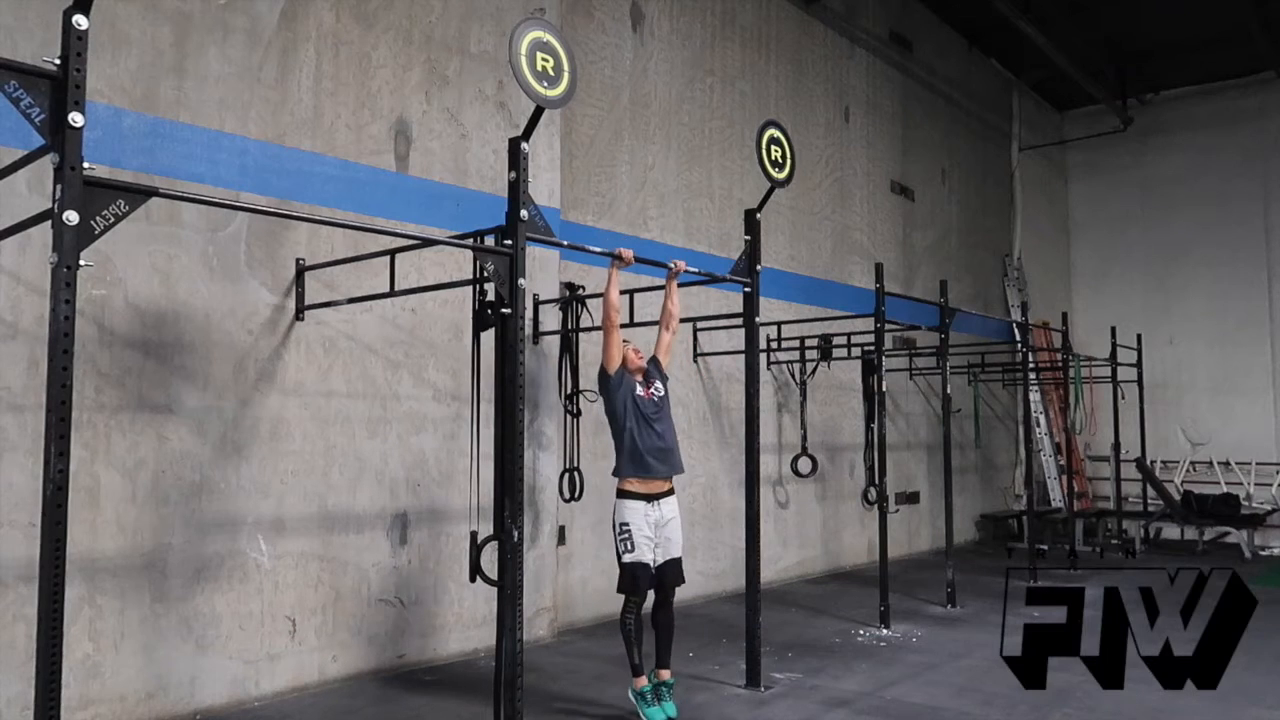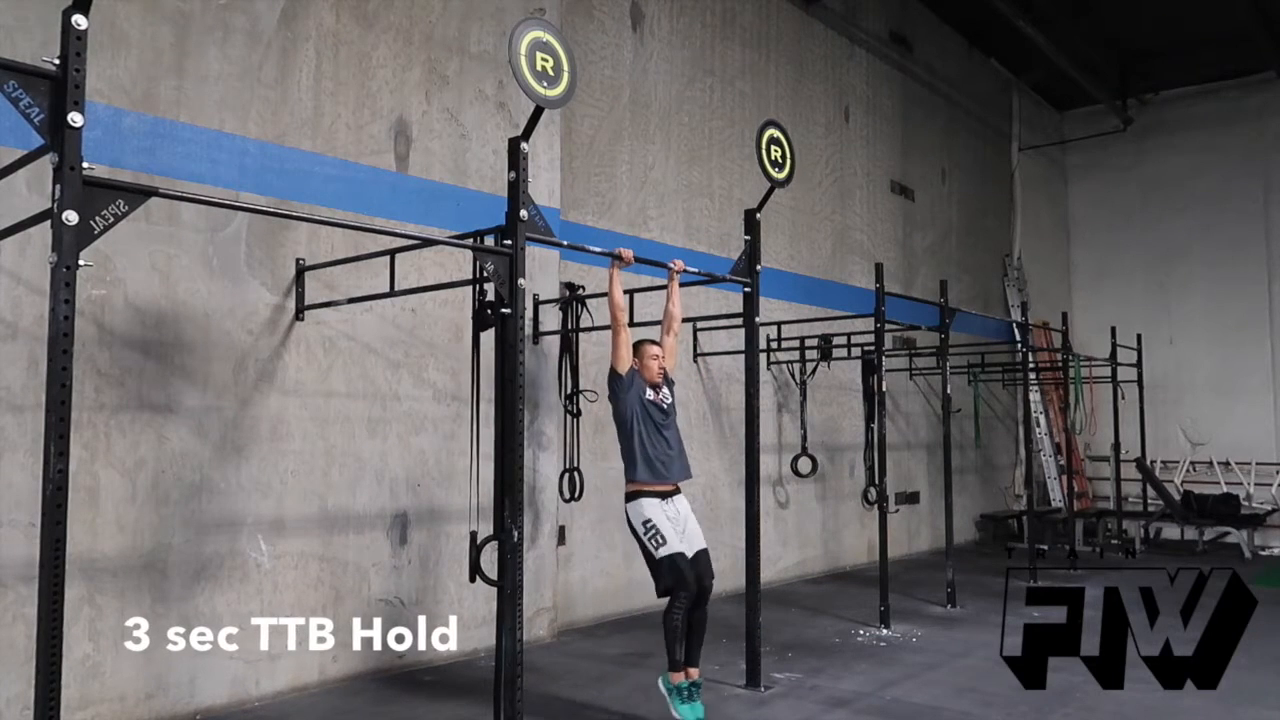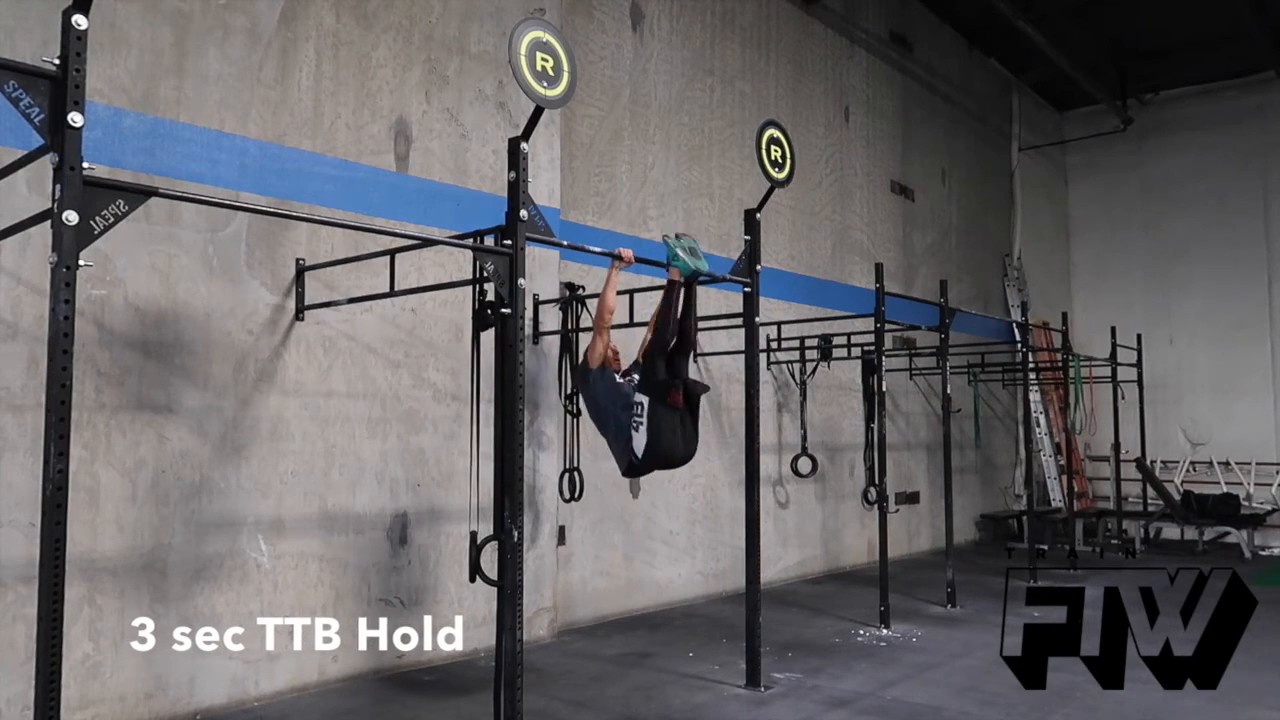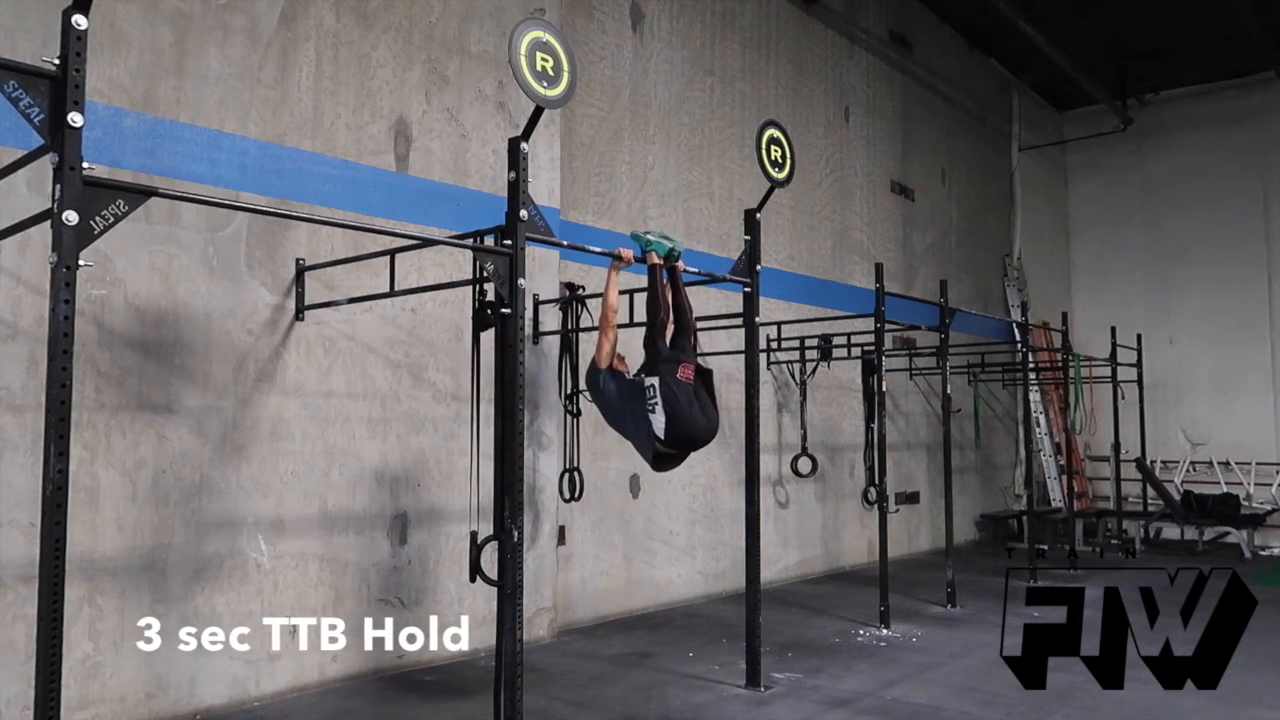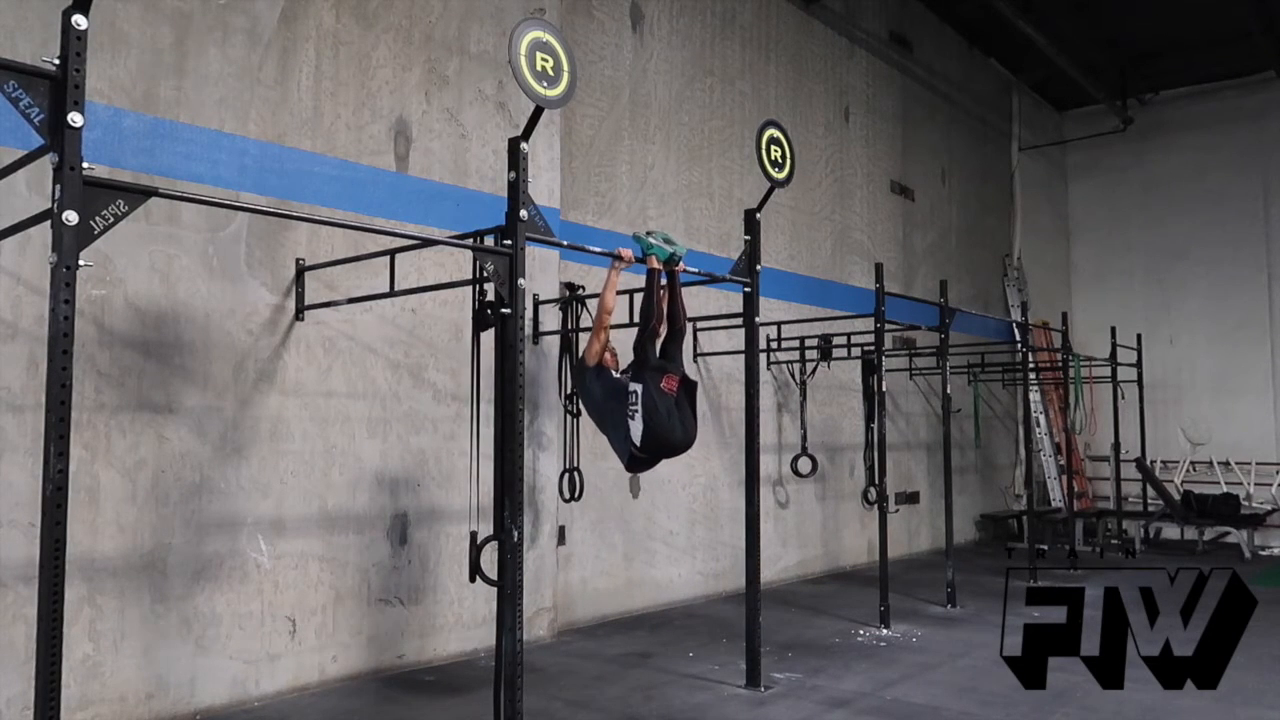
dt=1s
person 1, frame 1
left shoulder: (657, 378)
right shoulder: (616, 384)
left elbow: (669, 326)
right elbow: (611, 322)
left wrist: (673, 281)
right wrist: (615, 270)
left hip: (667, 501)
right hip: (633, 503)
left knee: (666, 592)
right knee: (636, 593)
left ankle: (664, 677)
person 1, frame 2
left shoulder: (664, 385)
right shoulder: (628, 383)
left elbow: (671, 329)
right elbow: (621, 324)
left wrist: (673, 282)
right wrist: (617, 270)
left hip: (675, 501)
right hip: (645, 505)
left knee: (701, 584)
right knee: (683, 588)
left ankle: (691, 675)
right ankle: (676, 678)
person 1, frame 3
left shoulder: (635, 375)
right shoulder: (593, 377)
left elbow: (655, 327)
right elbow: (603, 323)
left wrist: (681, 283)
right wrist: (615, 269)
left hip: (680, 446)
left knee: (682, 346)
right knee: (658, 352)
right ankle: (678, 272)
person 1, frame 4
left shoulder: (643, 378)
right shoulder: (603, 381)
left elbow: (666, 326)
right elbow: (608, 323)
left wrist: (672, 276)
right wrist: (615, 270)
left hip: (701, 427)
person 1, frame 5
left shoulder: (634, 375)
right shoulder: (590, 376)
left elbow: (658, 325)
right elbow: (602, 323)
left wrist: (672, 277)
right wrist: (616, 269)
